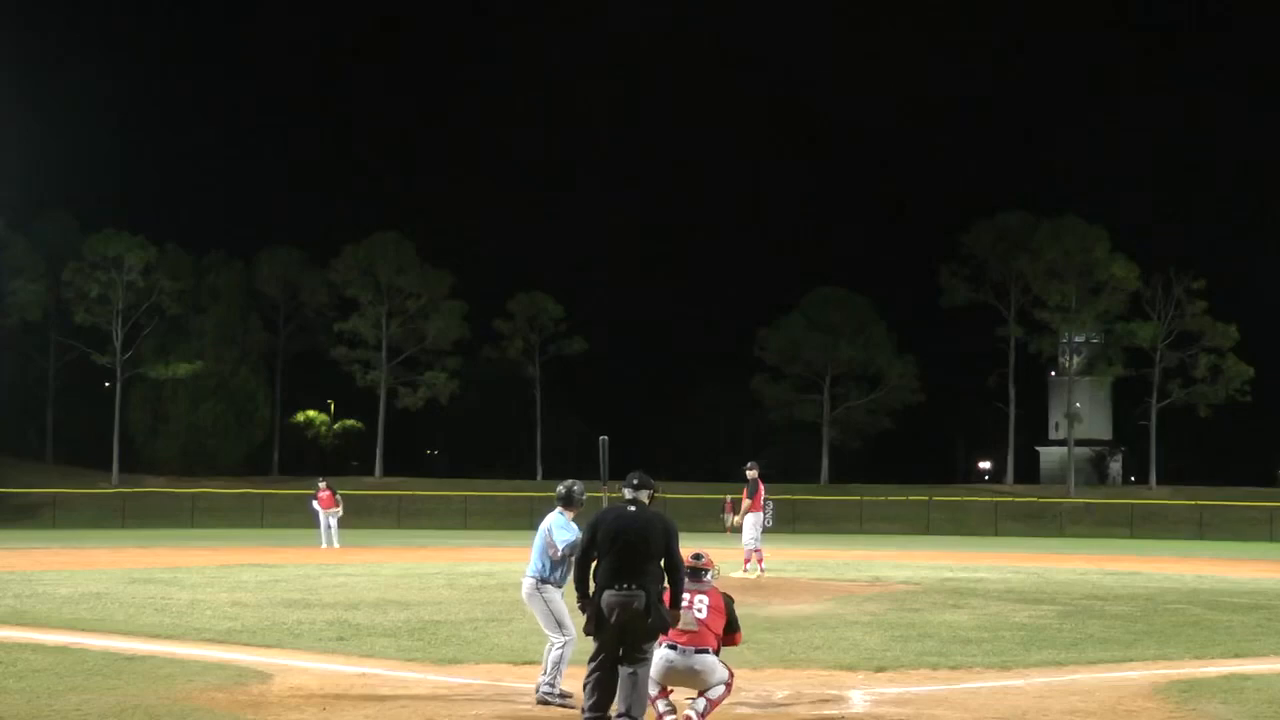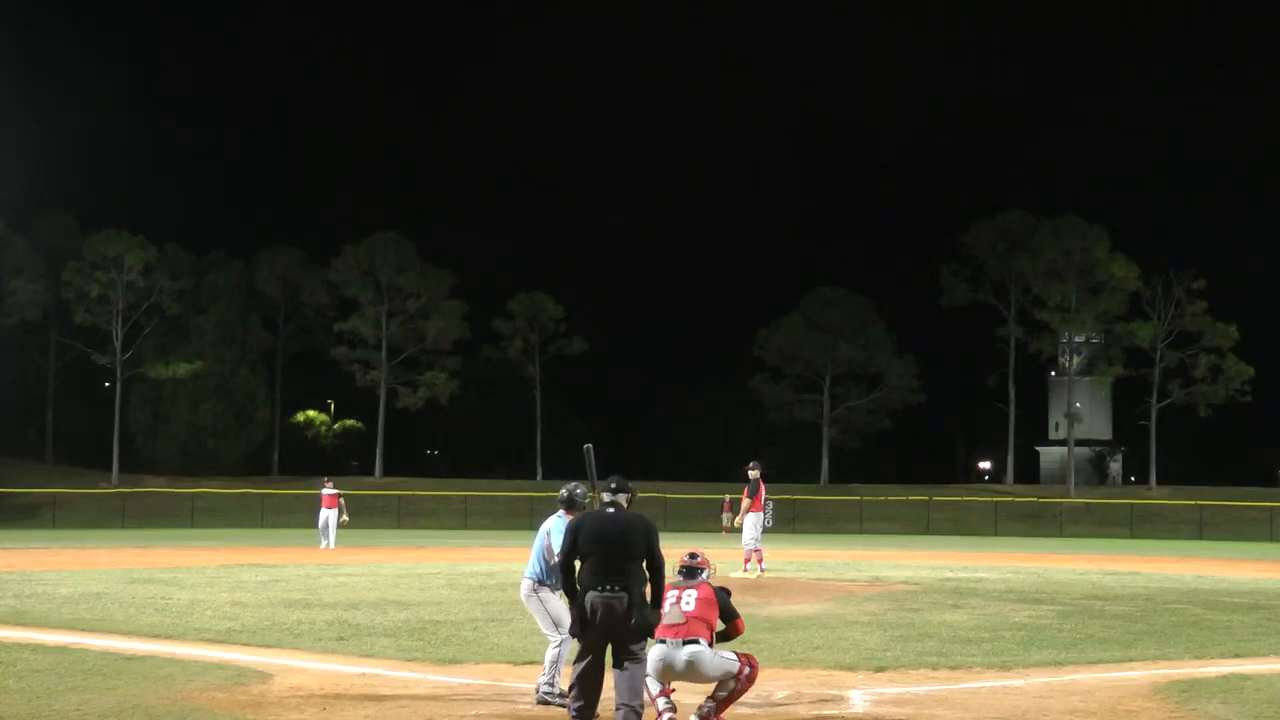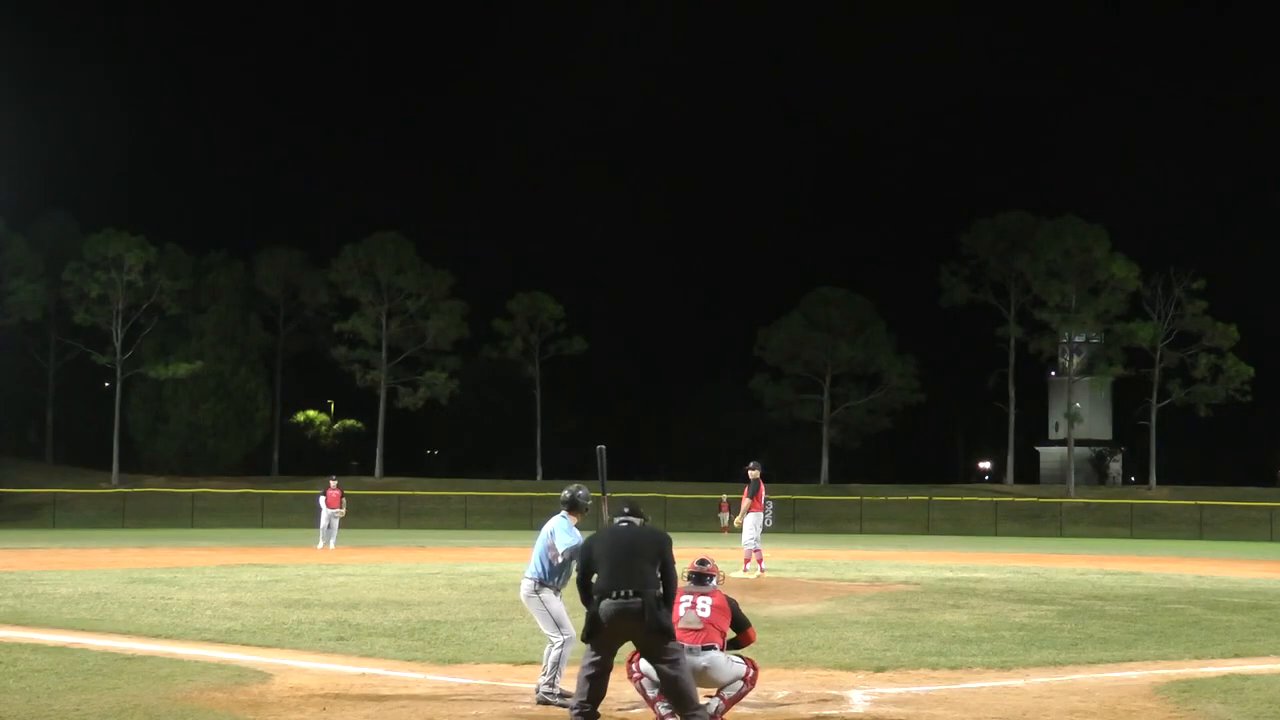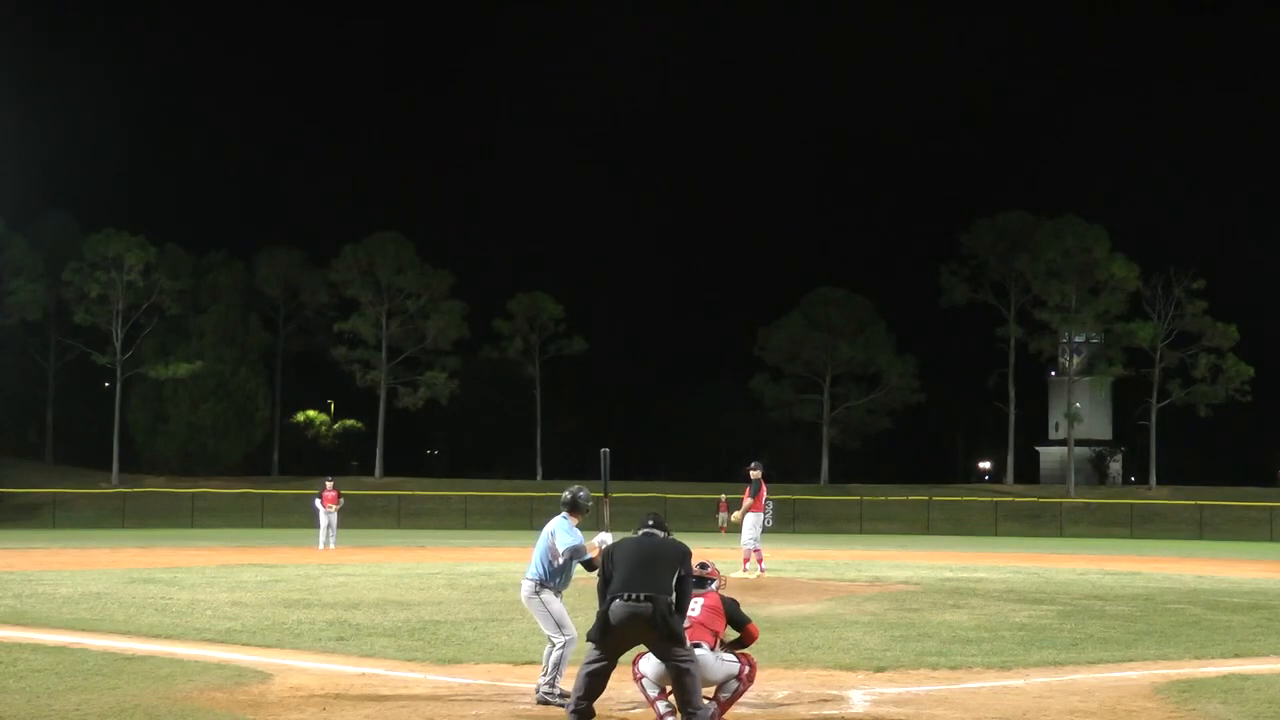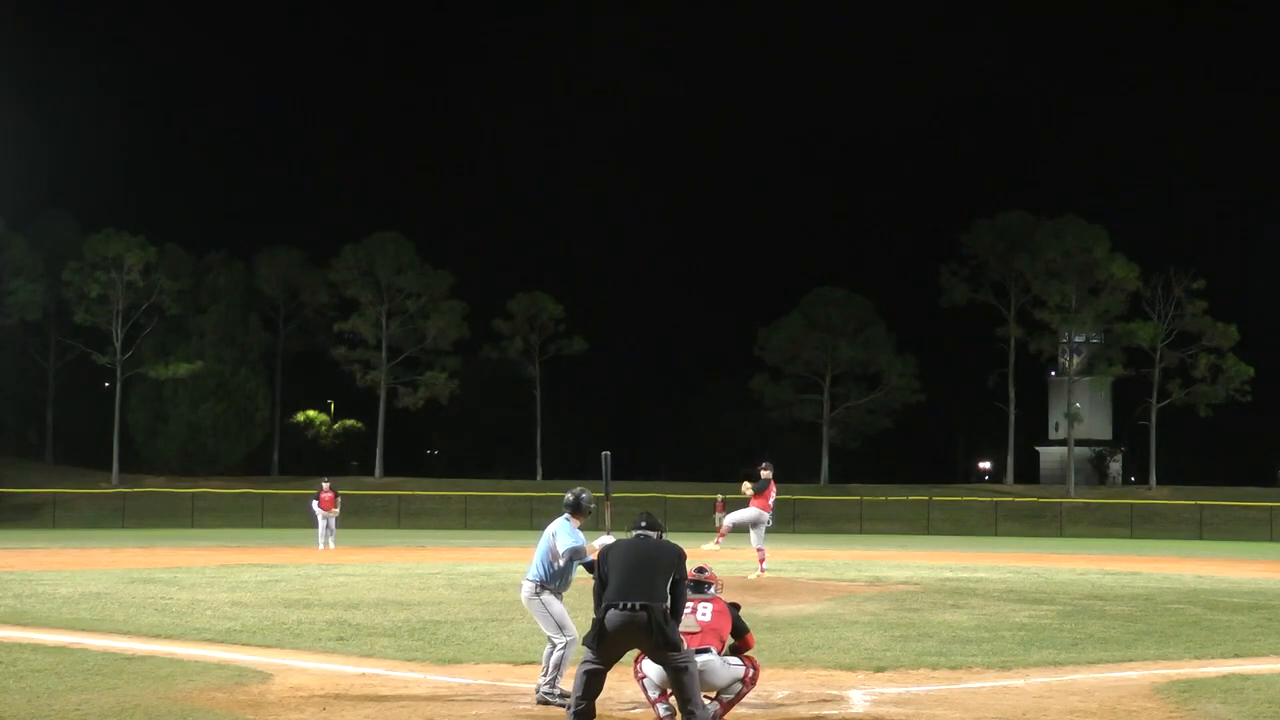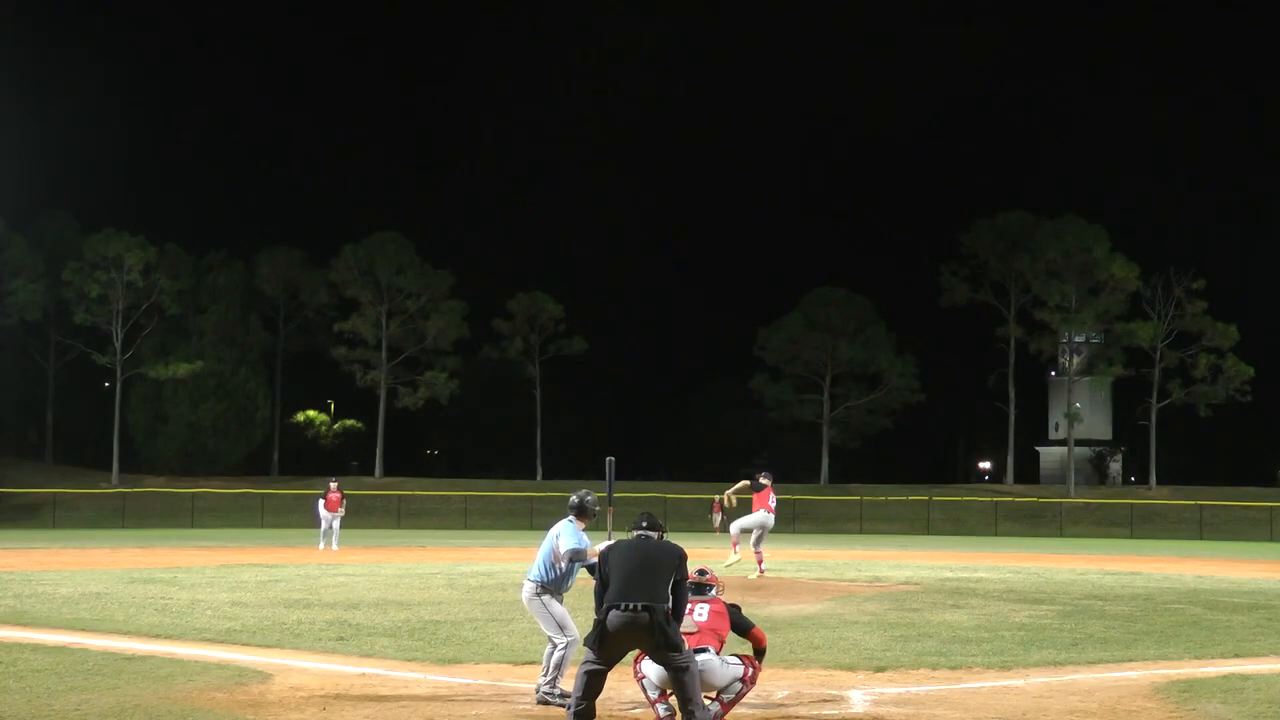
dt=0.5s
person 1, frame 1
left shoulder: (567, 523)
right shoulder: (556, 520)
right elbow: (571, 549)
left hip: (548, 586)
right hip: (540, 586)
left knee: (558, 636)
right knee: (566, 636)
left ankle: (546, 683)
right ankle: (548, 692)
person 1, frame 2
left shoulder: (570, 526)
right shoulder: (557, 523)
left hip: (548, 588)
right hip: (537, 588)
left knee: (561, 634)
right knee: (562, 635)
left ankle: (547, 684)
right ankle: (547, 691)
person 1, frame 3
left shoulder: (570, 528)
right shoulder: (560, 524)
right elbow: (570, 553)
left hip: (546, 589)
right hip: (538, 588)
left knee: (558, 636)
right knee: (565, 636)
left ankle: (546, 684)
right ankle: (547, 691)
person 1, frame 4
left shoulder: (574, 531)
right shoulder: (561, 524)
left elbow: (590, 565)
right elbow: (572, 553)
left wrist: (604, 549)
right wrist: (596, 541)
left hip: (547, 590)
right hip: (538, 590)
left knee: (558, 637)
right knee: (567, 637)
left ankle: (546, 685)
right ankle: (548, 692)
person 1, frame 5
left shoulder: (575, 533)
right shoulder: (562, 526)
left elbow: (592, 567)
right elbow: (571, 554)
right wrist: (598, 544)
left hip: (548, 591)
right hip: (538, 591)
left knee: (558, 638)
right knee: (568, 637)
left ankle: (545, 685)
right ankle: (548, 691)
person 1, frame 6
left shoulder: (580, 535)
right shoulder: (568, 528)
right elbow: (571, 555)
right wrist: (599, 549)
left hip: (547, 592)
right hip: (539, 592)
left knee: (559, 638)
right knee: (569, 638)
left ankle: (545, 684)
right ankle: (547, 692)
person 2, frame 1
left shoulder: (601, 518)
right shoulder: (663, 524)
left elbow: (583, 560)
right elbow: (675, 568)
left wrist: (583, 597)
right wrist: (674, 606)
left hip: (607, 599)
right hip: (645, 601)
left knee: (602, 661)
right knee: (636, 662)
person 2, frame 2
left shoulder: (579, 523)
right shoulder: (643, 524)
left elbow: (565, 564)
right elbow: (657, 567)
left wrist: (574, 599)
right wrist: (655, 605)
left hip: (592, 600)
right hip: (630, 601)
left knee: (587, 660)
right knee: (631, 661)
person 2, frame 3
left shoulder: (594, 540)
right shoulder: (658, 537)
left elbow: (583, 581)
right elbow: (670, 578)
left wrist: (594, 610)
right wrist: (665, 612)
left hip: (608, 607)
right hip: (646, 607)
left knee: (594, 663)
right knee: (672, 663)
person 2, frame 4
left shoulder: (615, 548)
right shoulder: (679, 550)
left elbow: (603, 589)
right elbow: (684, 593)
left wrist: (608, 621)
right wrist: (676, 623)
left hip: (618, 610)
right hip: (657, 611)
left knee: (596, 662)
right knee: (684, 663)
person 2, frame 5
left shoulder: (609, 551)
right shoulder: (674, 551)
left elbow: (598, 596)
right elbow: (679, 598)
left wrist: (604, 623)
right wrist: (670, 628)
left hip: (614, 617)
right hip: (653, 619)
left knee: (592, 664)
right knee: (682, 665)
person 2, frame 6
left shoulder: (610, 551)
right shoulder: (675, 552)
left elbow: (599, 596)
right elbow: (680, 598)
left wrist: (605, 624)
right wrist: (672, 629)
left hip: (615, 618)
right hip: (655, 619)
left knee: (593, 665)
right knee: (683, 664)
